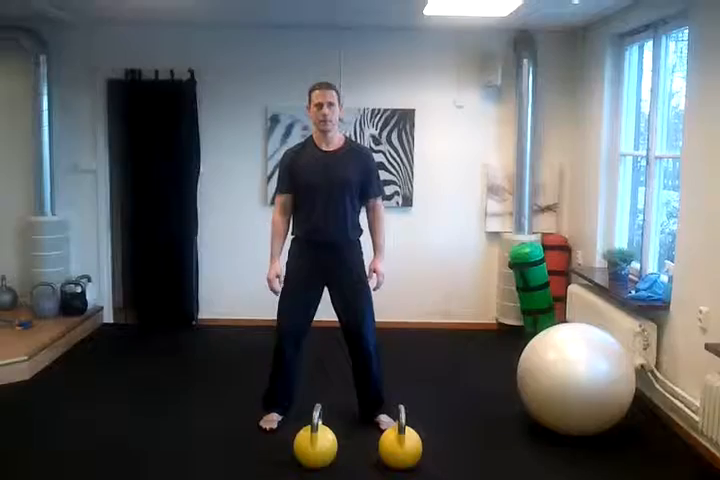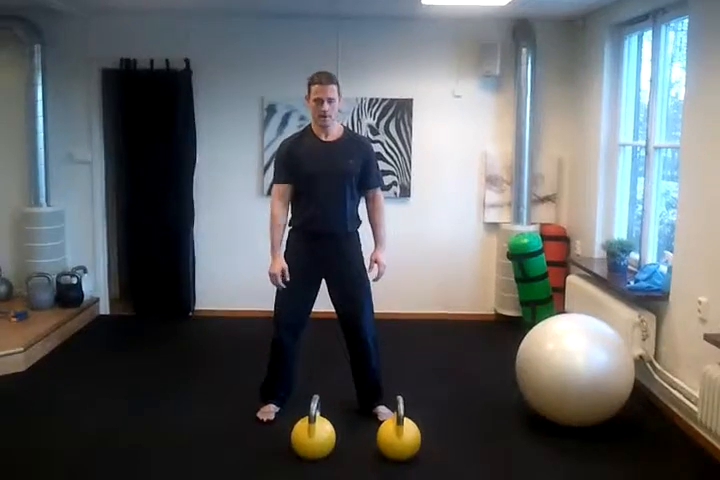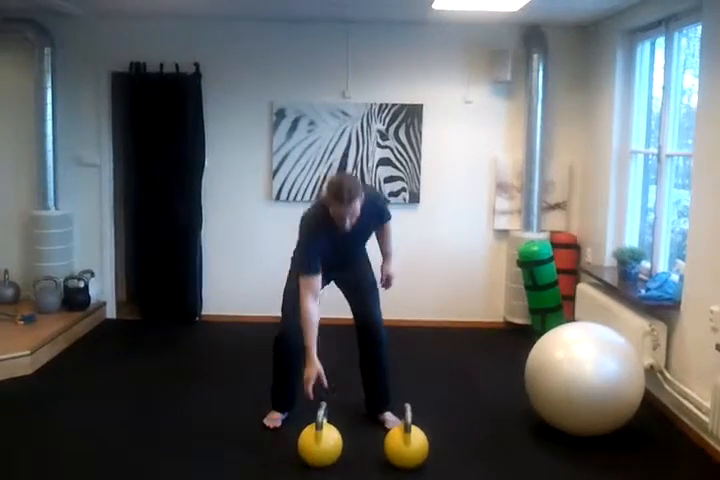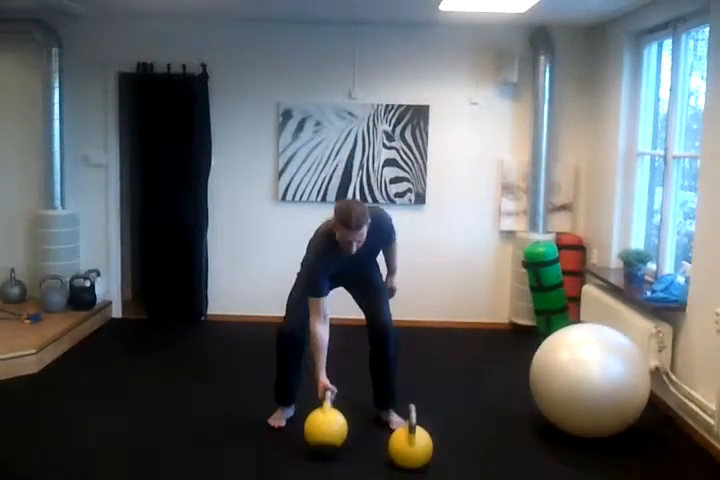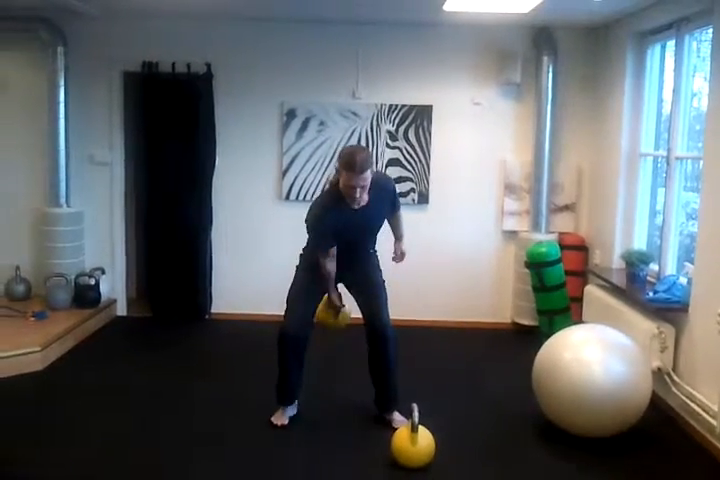
dt=0.5s
person 1, frame 1
left shoulder: (361, 157)
right shoulder: (294, 158)
left elbow: (374, 208)
right elbow: (282, 211)
left wrist: (379, 256)
right wrist: (275, 260)
left hip: (347, 256)
right hip: (304, 256)
left knee: (362, 334)
right knee: (289, 333)
left ankle: (373, 408)
right ankle: (276, 405)
person 1, frame 2
left shoulder: (360, 147)
right shoulder: (291, 147)
left elbow: (374, 197)
right elbow: (279, 203)
left wrist: (380, 246)
right wrist: (276, 255)
left hip: (345, 247)
right hip: (301, 248)
left knee: (360, 325)
right knee: (287, 324)
left ankle: (372, 400)
right ankle: (273, 397)
person 1, frame 3
left shoulder: (375, 200)
right shoulder: (312, 224)
left elbow: (384, 224)
right elbow: (309, 297)
left wrist: (387, 260)
right wrist: (312, 359)
left hip: (354, 259)
right hip: (310, 268)
left knee: (372, 326)
right knee: (288, 332)
left ankle: (380, 407)
right ankle: (280, 405)
person 1, frame 4
left shoulder: (380, 221)
right shoulder: (319, 250)
left elbow: (390, 243)
right elbow: (318, 320)
left wrist: (391, 274)
right wrist: (320, 374)
left hip: (364, 271)
right hip: (320, 276)
left knee: (383, 329)
right knee: (290, 330)
left ankle: (386, 407)
right ankle: (285, 404)
person 1, frame 5
left shoulder: (385, 186)
right shoulder: (323, 209)
left elbow: (394, 211)
right elbow: (326, 259)
left wrist: (400, 241)
right wrist: (332, 293)
left hip: (363, 260)
right hip: (319, 262)
left knee: (382, 328)
right knee: (292, 330)
left ankle: (388, 407)
right ankle: (287, 403)
